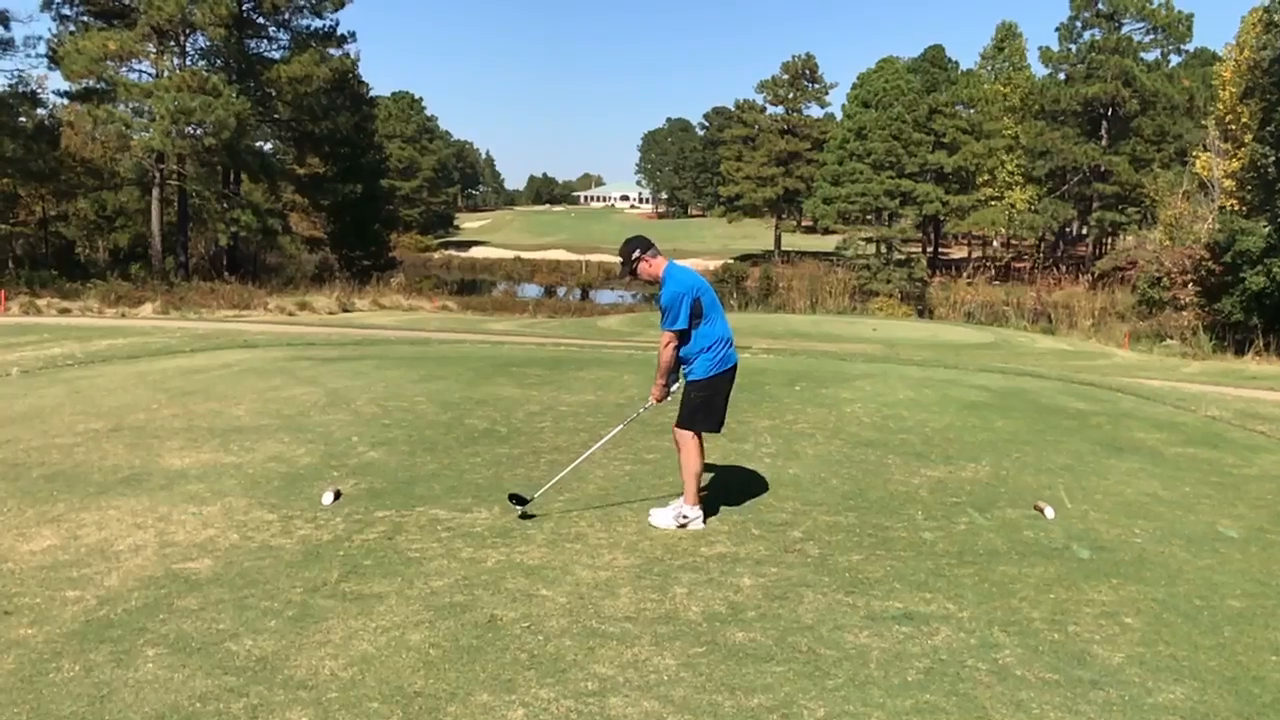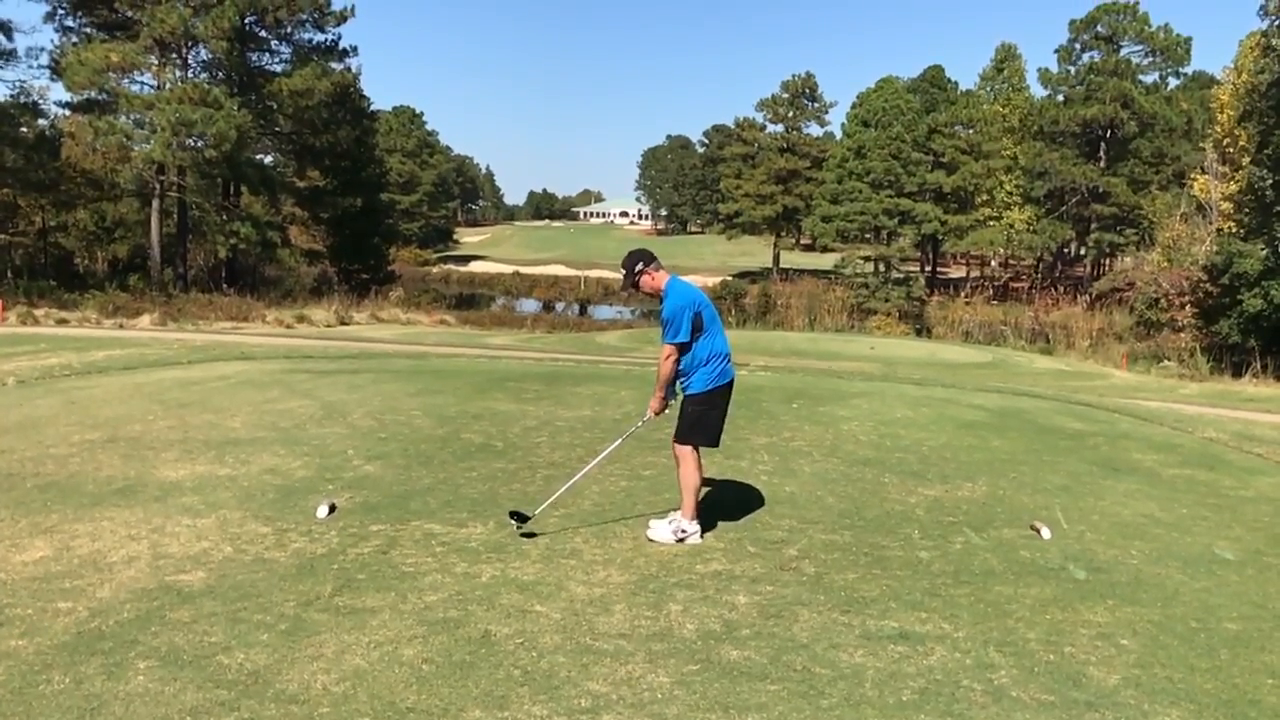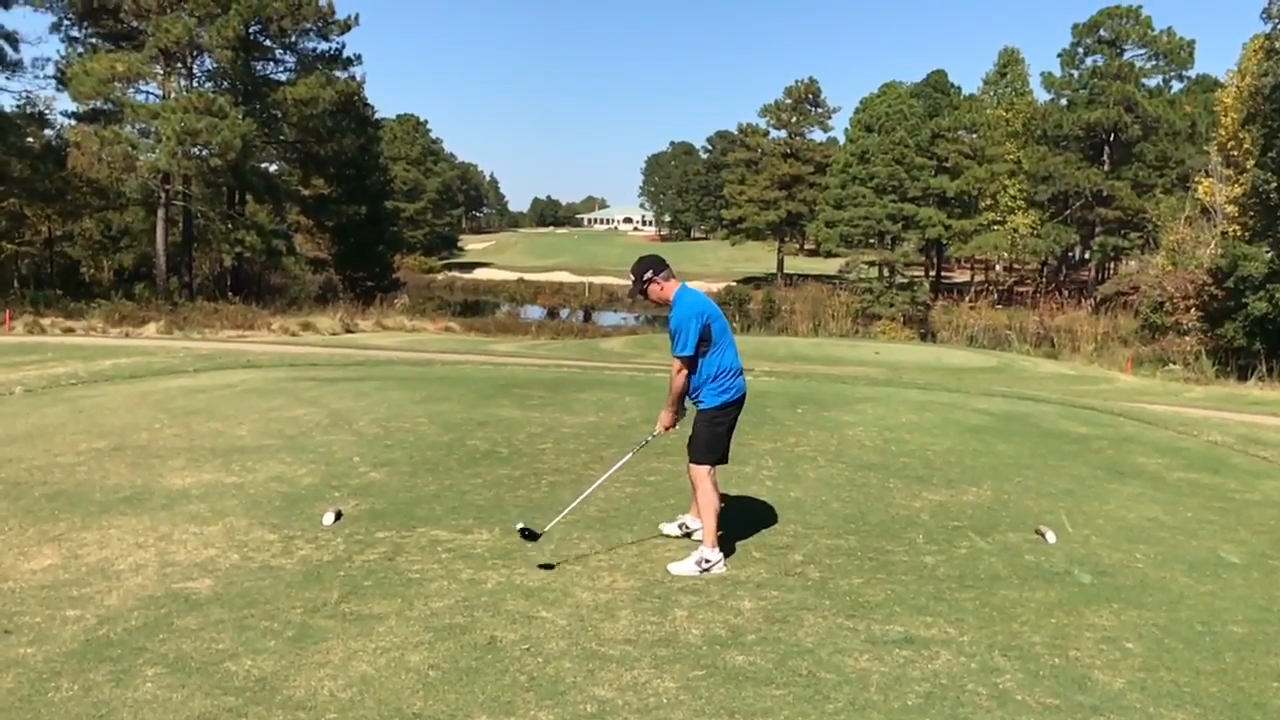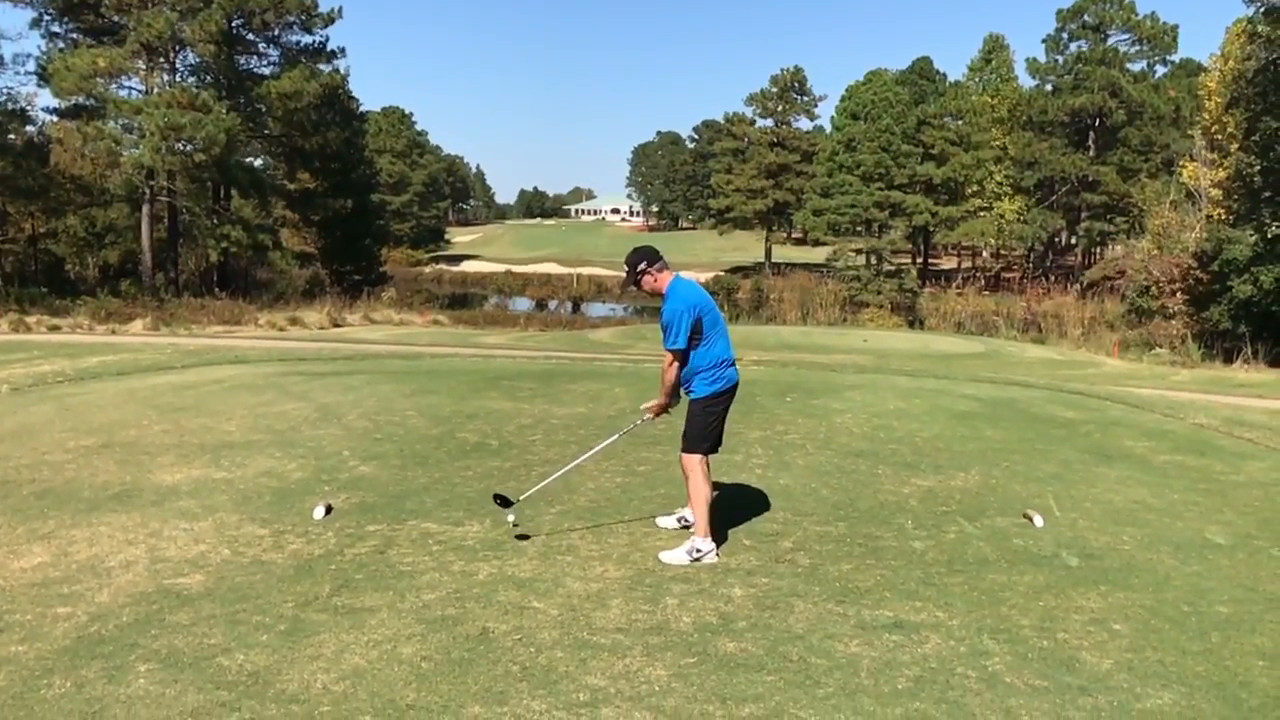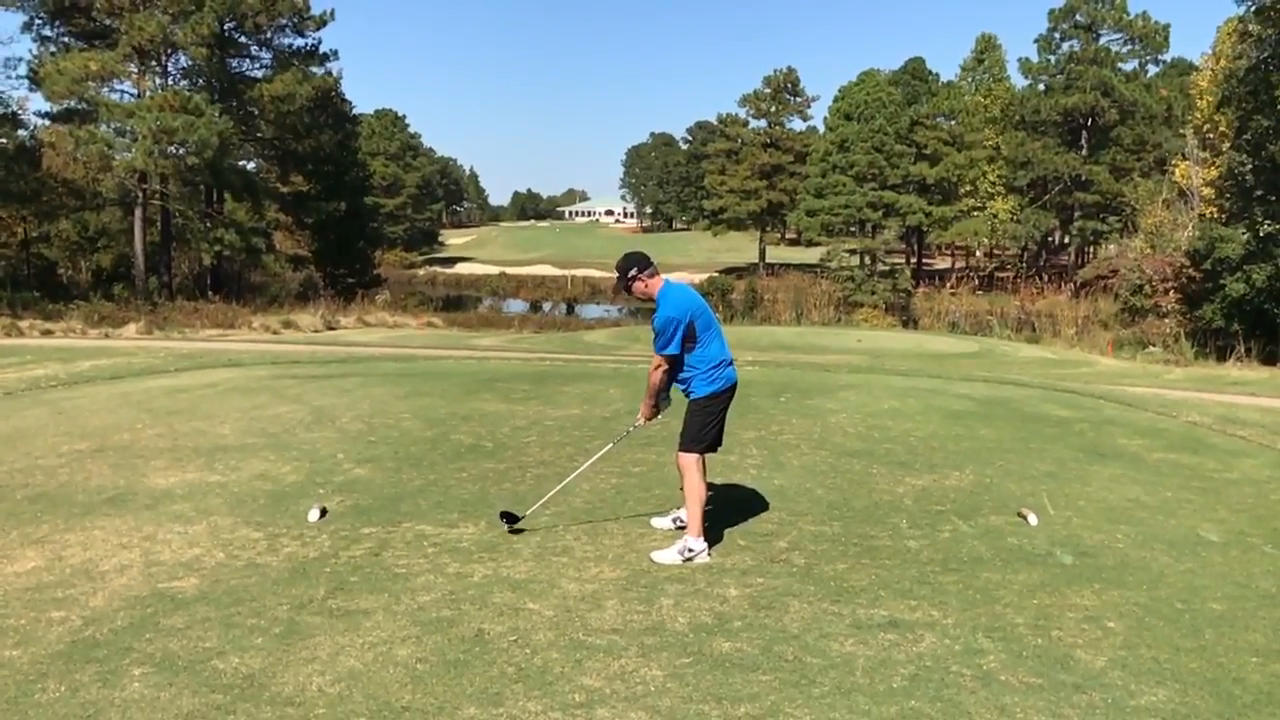
dt=1s
person 1, frame 1
left shoulder: (674, 287)
right shoulder: (678, 275)
left elbow: (670, 343)
left wrist: (660, 383)
right wrist: (670, 377)
left hip: (709, 366)
right hip: (709, 363)
left knee: (685, 433)
right knee: (691, 434)
left ankle: (691, 511)
right ankle: (688, 501)
person 1, frame 2
left shoulder: (676, 300)
right shoulder: (678, 292)
left elbow: (670, 356)
left wrist: (658, 396)
right wrist: (666, 391)
left hip: (707, 381)
right hip: (704, 380)
left knee: (685, 448)
right knee: (683, 448)
left ankle: (688, 525)
right ankle: (684, 515)
person 1, frame 3
left shoulder: (684, 311)
right shoulder: (689, 299)
left elbow: (681, 369)
left wrist: (670, 410)
right wrist: (677, 405)
left hip: (718, 396)
right hip: (720, 392)
left knee: (701, 469)
right knee: (696, 455)
left ankle: (710, 554)
right ankle: (695, 519)
person 1, frame 4
left shoulder: (676, 304)
right shoulder: (684, 288)
left elbow: (673, 361)
left wrist: (663, 399)
right wrist: (671, 394)
left hip: (710, 385)
right hip: (714, 381)
left knee: (692, 458)
right knee: (696, 451)
left ankle: (703, 544)
right ankle: (694, 512)
person 1, frame 5
left shoulder: (669, 310)
right shoulder: (675, 291)
left elbow: (660, 365)
left wrist: (648, 402)
right wrist: (662, 394)
left hip: (709, 385)
right hip: (712, 381)
left knee: (688, 458)
right knee: (693, 452)
left ankle: (694, 543)
right ankle: (689, 512)
